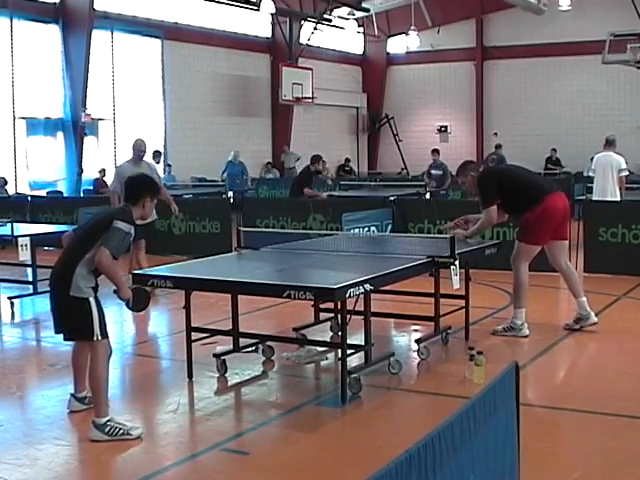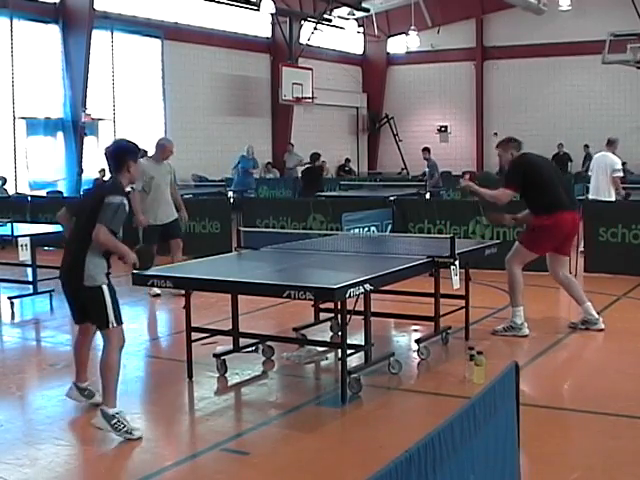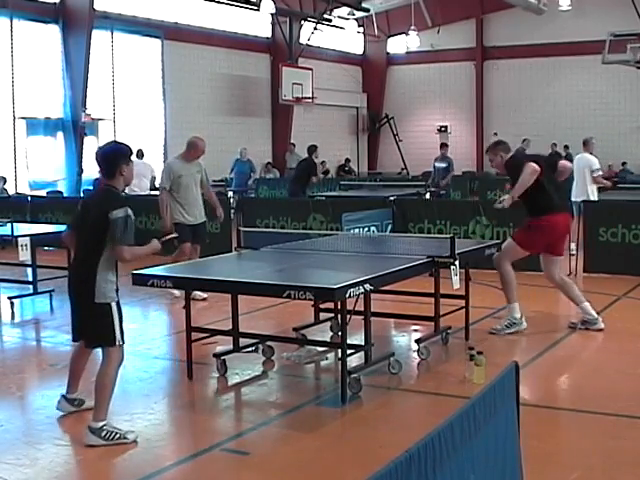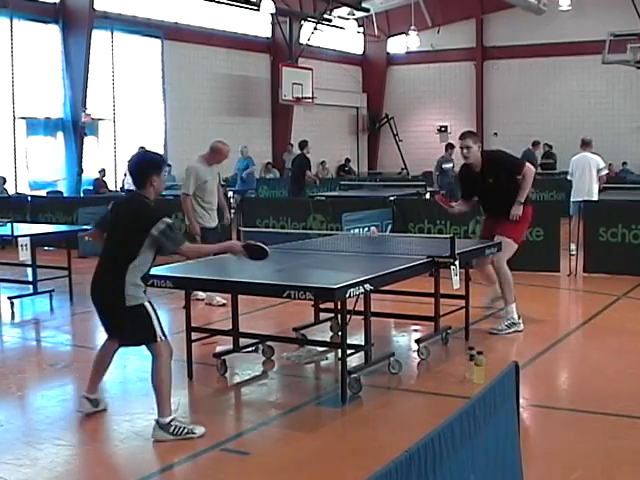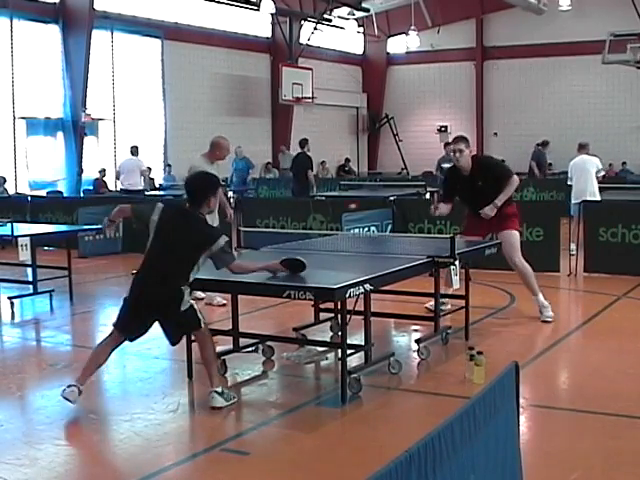
dt=0.5s
person 1, frame 1
left shoulder: (110, 216)
right shoulder: (125, 223)
left elbow: (68, 238)
right elbow: (102, 258)
right wrist: (122, 286)
left hip: (62, 280)
right hip: (78, 286)
left knee: (84, 340)
right knee: (101, 349)
left ankle: (79, 396)
right ankle: (102, 423)
person 1, frame 2
left shoulder: (96, 190)
right shoulder: (117, 196)
left elbow: (63, 216)
right elbow: (100, 235)
right wrist: (125, 252)
left hip: (71, 270)
right hip: (91, 274)
left knee: (87, 327)
right knee: (114, 338)
left ankle: (80, 385)
right ankle: (109, 411)
person 1, frame 3
left shoulder: (90, 200)
right shoulder: (119, 206)
left elbow: (69, 237)
right elbow: (123, 254)
right wrist: (150, 247)
left hip: (79, 283)
right hip: (100, 289)
left knee: (87, 342)
right knee: (113, 354)
left ankle: (70, 397)
right ankle: (98, 426)
person 1, frame 4
left shoulder: (118, 204)
right shoulder: (154, 218)
left elbow: (96, 233)
right elbow: (190, 251)
right wrist: (228, 246)
left hip: (100, 286)
right hip: (126, 292)
left knee: (114, 338)
right knee: (162, 351)
left ankle: (89, 397)
right ankle: (165, 421)
person 1, frame 5
left shoulder: (162, 212)
right shoulder: (211, 235)
left elbow: (124, 210)
right elbow: (236, 267)
left wrist: (111, 219)
right wrist: (266, 266)
left hip: (141, 290)
right hip: (171, 297)
left knee: (115, 338)
right knee: (203, 336)
left ankle: (77, 385)
right ankle: (217, 391)
person 2, frame 1
left shoulder: (485, 178)
right shoulder: (497, 175)
left elbow: (490, 219)
right elbow: (501, 215)
left wrist: (467, 234)
right wrist: (474, 218)
left hip: (544, 207)
right hip: (559, 201)
left knee: (519, 262)
right knee: (561, 262)
left ankle: (518, 323)
right ankle: (585, 313)
person 2, frame 2
left shoulder: (519, 164)
right shoulder: (538, 162)
left elbow: (502, 197)
left wrist: (474, 189)
right wrist: (520, 218)
left hip: (551, 220)
right hip: (571, 217)
left knee: (513, 263)
right knee: (560, 273)
left ankle: (518, 323)
right ankle: (592, 317)
person 2, frame 3
left shoulder: (515, 161)
right shoulder: (535, 158)
left elbow: (533, 169)
right elbow: (566, 167)
left wrist: (511, 196)
left hip: (544, 221)
right hip: (562, 219)
left knee: (501, 260)
right knee: (553, 275)
left ankle: (515, 317)
right ankle: (591, 317)
person 2, frame 4
left shoulder: (497, 158)
right shoulder: (464, 172)
left elbow: (529, 170)
right elbow: (469, 202)
left wrist: (519, 202)
right wrist: (456, 207)
left hip: (516, 214)
right hip: (493, 217)
left knee: (497, 261)
right knee: (480, 262)
left ankle: (513, 318)
right ankle: (497, 290)
person 2, frame 5
left shoulder: (487, 163)
right shoulder: (451, 175)
left elbow: (514, 180)
right elbow: (447, 205)
left wrist: (495, 205)
right wrist: (439, 209)
left hip: (504, 213)
right hip: (477, 216)
left knee: (515, 259)
left ankle: (542, 302)
person 3, frame 1
left shoulder: (149, 167)
right shoulder: (123, 169)
left elbow: (160, 187)
right elbow: (114, 192)
left wrist: (171, 202)
left knee: (138, 246)
right knee: (140, 246)
person 3, frame 2
left shoulder: (168, 166)
right shoulder: (143, 167)
right elbow: (135, 193)
left wrist: (182, 209)
right wrist: (138, 214)
left hip: (170, 216)
right hip: (150, 218)
left knee: (177, 245)
person 3, frame 3
left shoulder: (199, 165)
right shoulder: (171, 165)
left elbow: (206, 188)
right elbow: (163, 193)
left wrist: (217, 207)
right wrist: (165, 217)
left hip: (198, 217)
right hip: (180, 218)
left knee: (195, 251)
right knee: (185, 249)
person 3, frame 4
left shoulder: (215, 167)
right shoulder: (194, 168)
right elbow: (186, 197)
left wrist: (225, 208)
right wrist: (192, 224)
left hip: (212, 220)
right hip: (200, 222)
left ankle: (196, 289)
right ankle: (209, 293)
person 3, frame 5
left shoulder: (216, 165)
right shoulder: (198, 167)
left wrist: (226, 206)
left hip: (212, 219)
left ankle: (196, 288)
right ankle: (209, 294)
